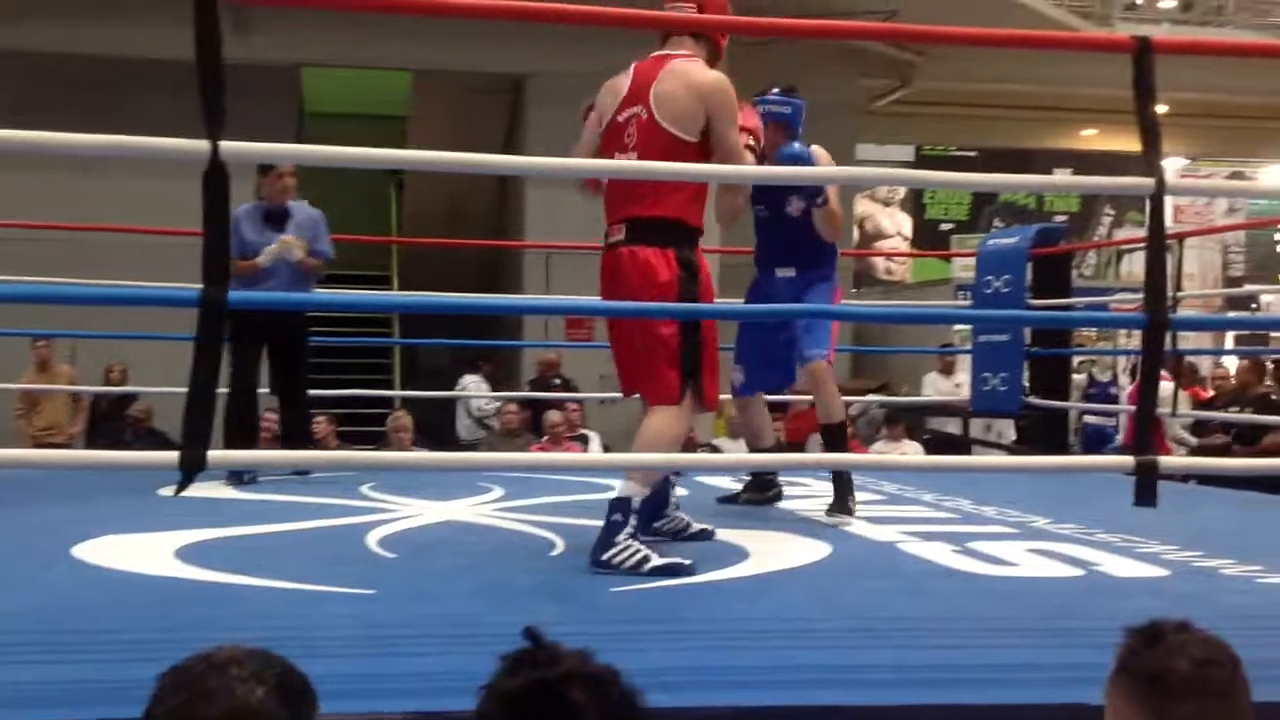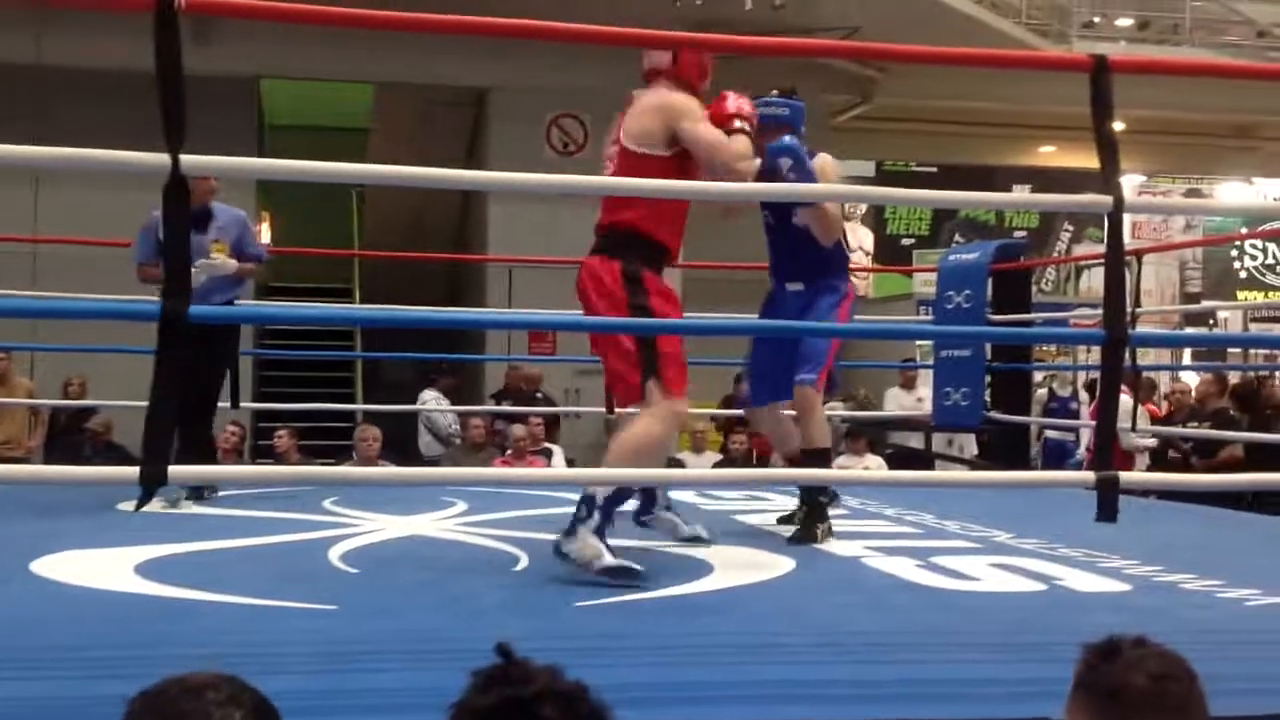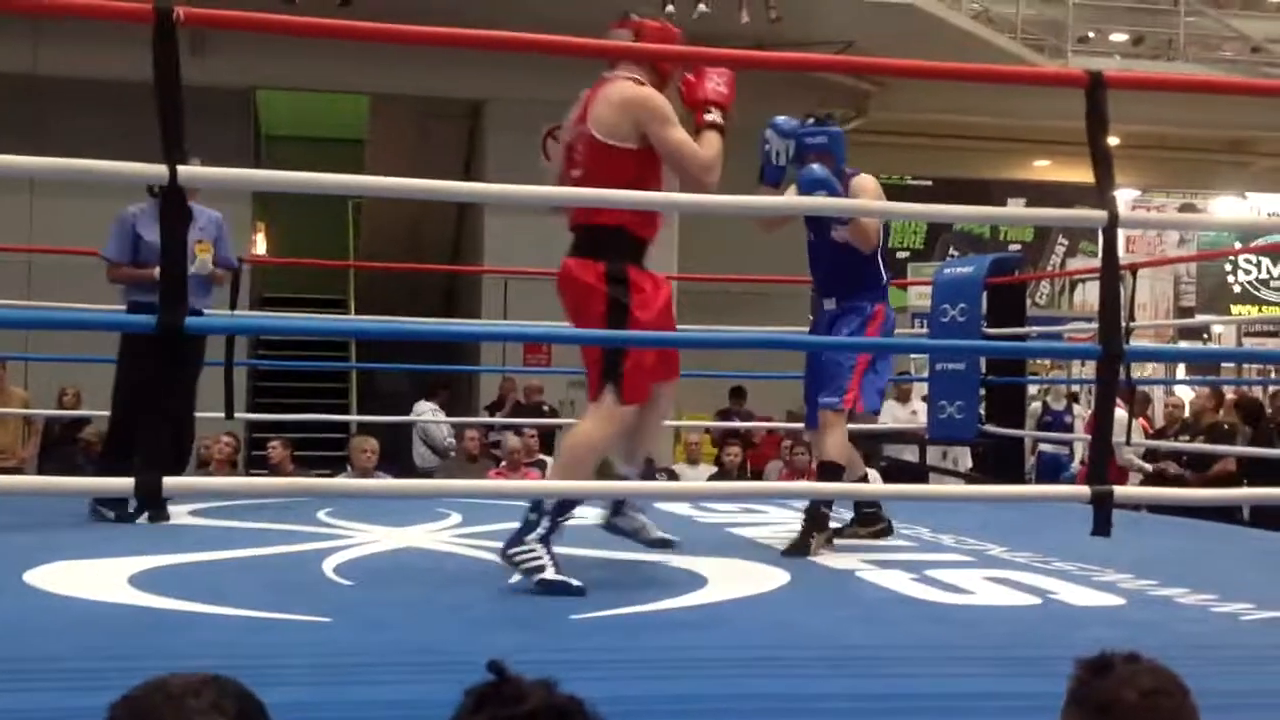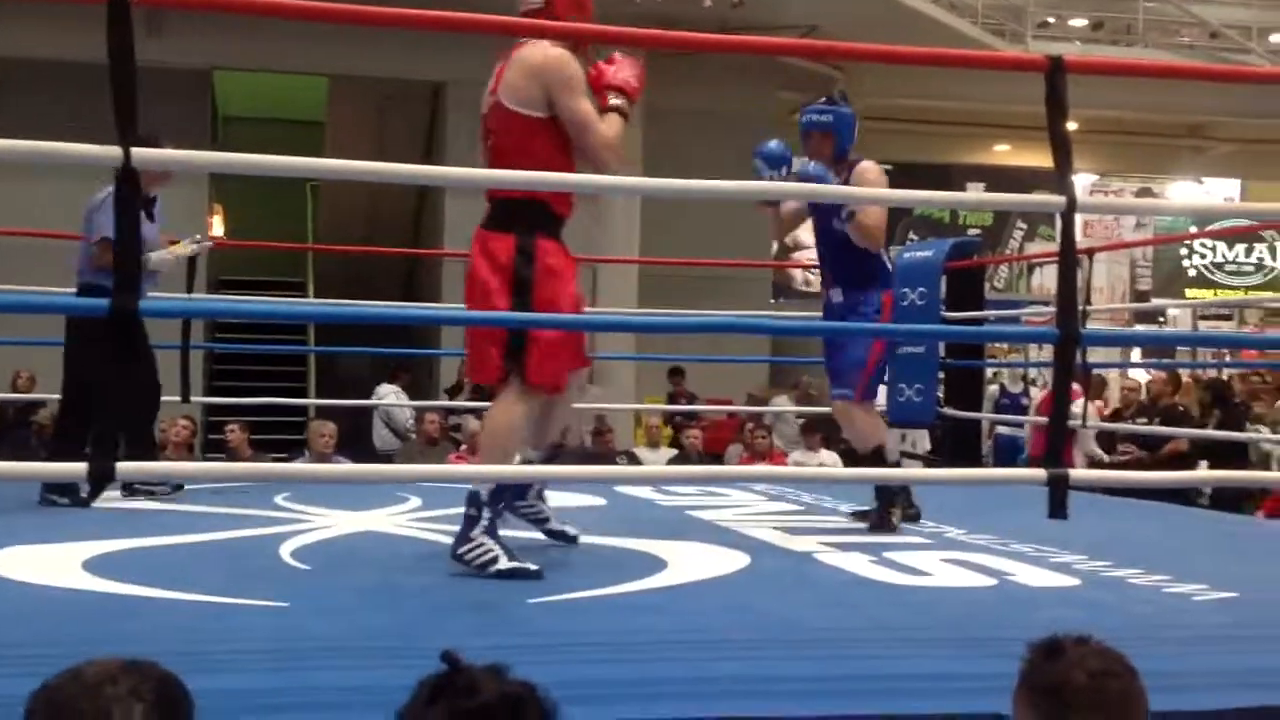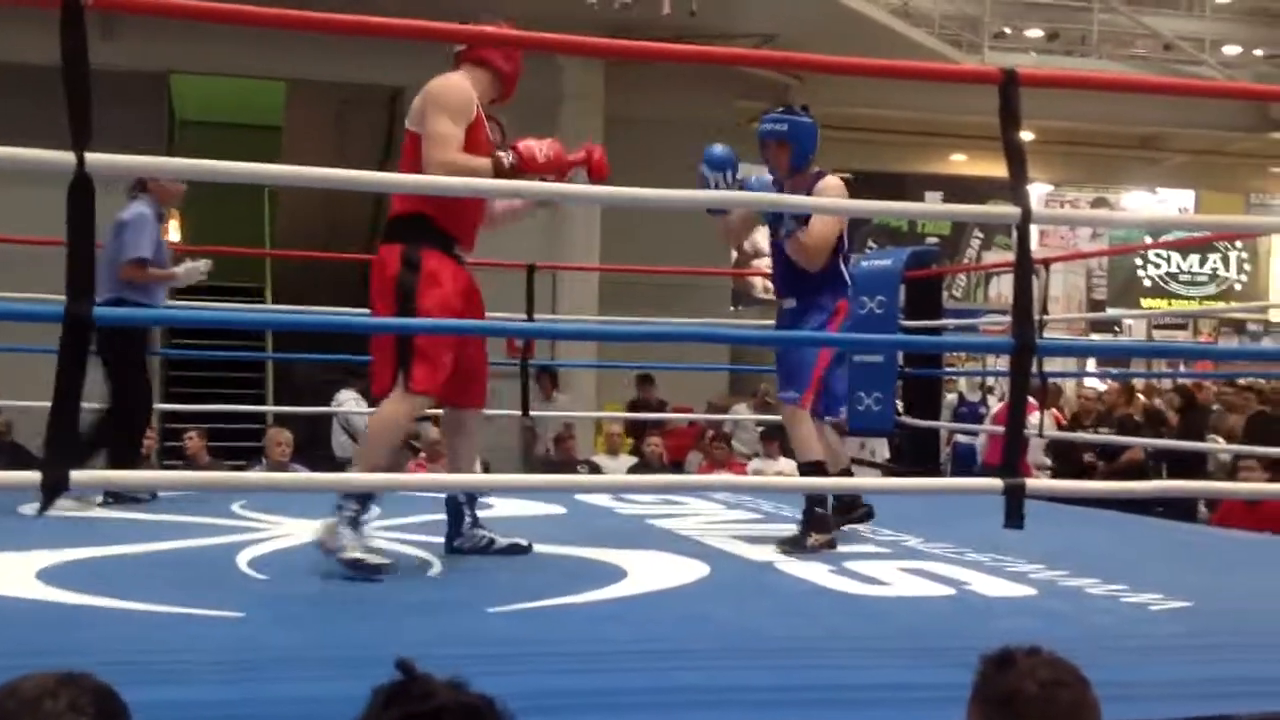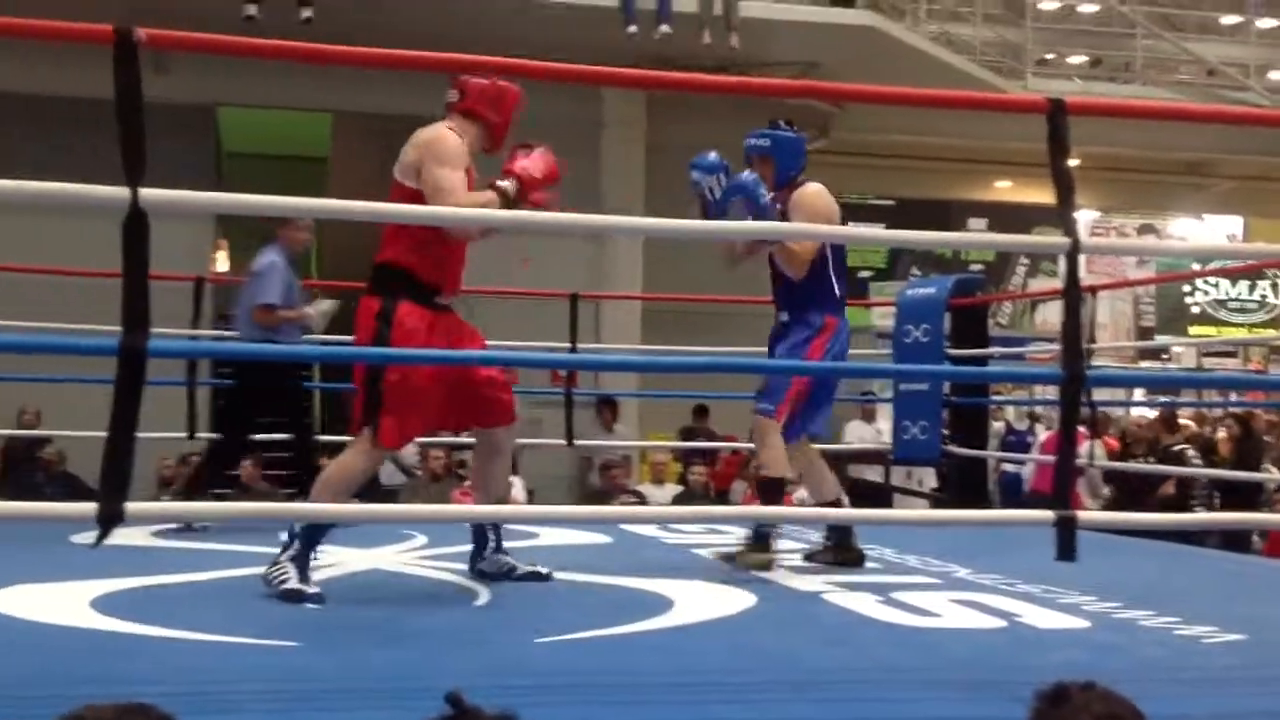
dt=0.4s
person 1, frame 1
left shoulder: (619, 83)
right shoulder: (707, 82)
right elbow: (734, 188)
right wrist: (748, 138)
left hip: (621, 251)
right hip: (666, 255)
left knee: (665, 391)
right knee: (680, 397)
left ankle: (655, 507)
right ankle: (618, 533)
person 1, frame 2
left shoulder: (624, 113)
right shoulder: (675, 107)
right elbow: (740, 169)
right wrist: (739, 121)
left hip: (620, 270)
right hip: (629, 274)
left knee: (662, 393)
right knee: (664, 406)
left ankle: (652, 503)
right ankle: (584, 526)
person 1, frame 3
left shoulder: (587, 103)
right shoulder: (639, 97)
left elbow: (556, 192)
right elbow: (704, 177)
right wrist: (713, 111)
left hip: (604, 264)
right hip: (612, 269)
left knee: (657, 386)
right knee: (617, 405)
left ankle: (624, 505)
right ankle: (533, 535)
person 1, frame 4
left shoulder: (510, 67)
right shoulder: (554, 61)
right elbow: (605, 157)
right wrist: (619, 97)
left hip: (520, 236)
right hip: (526, 240)
left knee: (565, 372)
right knee: (523, 384)
left ankle: (525, 488)
right ankle: (476, 527)
person 1, frame 5
left shoulder: (472, 115)
right shoulder: (452, 89)
left elbow: (486, 207)
right elbow: (438, 172)
left wrist: (554, 176)
right wrist: (513, 162)
left hip: (446, 265)
right hip: (418, 259)
left knee: (467, 396)
right knee: (413, 390)
left ankle: (461, 524)
right ankle: (348, 520)
person 1, frame 6
left shoulder: (454, 155)
right shoulder: (440, 140)
left elbow: (454, 233)
right elbow: (457, 216)
left wrist: (517, 202)
right wrist: (514, 184)
left hip: (437, 314)
right hip: (401, 310)
left knee: (498, 419)
right knee: (376, 442)
left ankle: (488, 549)
right ankle: (292, 556)
person 2, frame 1
left shoulder: (816, 158)
left elbow: (832, 233)
left wrist: (816, 190)
left hip: (814, 281)
right hip: (768, 285)
left knee: (817, 367)
right knee: (745, 389)
left ankle: (842, 482)
right ankle: (765, 481)
person 2, frame 2
left shoulder: (821, 166)
right shoulder: (758, 170)
left elbow: (829, 237)
left wrist: (805, 186)
left hip: (825, 293)
right hip: (784, 294)
left knee: (806, 391)
right knee: (760, 403)
left ankle: (818, 513)
right ankle: (815, 491)
person 2, frame 3
left shoulder: (862, 185)
right shoulder: (805, 188)
left elbow: (868, 240)
right elbow: (766, 222)
left wrist: (834, 200)
right wrist: (772, 170)
left hip: (864, 314)
right hip: (827, 314)
left knee: (831, 413)
right knee: (822, 426)
left ankle: (817, 523)
right ankle: (871, 515)
person 2, frame 4
left shoulder: (865, 173)
right shoulder: (817, 176)
left elbow: (873, 239)
right elbow: (779, 230)
left wrist: (839, 205)
left hip: (871, 301)
right hip: (839, 301)
left knee: (847, 404)
right knee: (853, 405)
left ankle: (889, 495)
right ankle: (898, 498)
person 2, frame 5
left shoulder: (828, 188)
right shoulder: (771, 187)
left elbow: (813, 258)
right elbow: (732, 237)
left wrist: (781, 221)
left hip: (826, 311)
right hip: (793, 312)
left knee: (796, 408)
right knee: (813, 412)
left ankle: (817, 522)
right ankle: (851, 500)
person 2, frame 6
left shoulder: (810, 196)
right shoulder: (778, 202)
left elbow: (797, 266)
right elbow: (733, 258)
left wrist: (765, 218)
right wrist: (715, 207)
left hip: (817, 327)
right hip: (795, 327)
left knee: (767, 422)
right knee: (792, 439)
left ankle: (762, 539)
right ankle: (842, 542)
person 3, frame 1
left shoulder: (311, 217)
right shoulder: (242, 217)
left elbow: (318, 268)
right elbow: (234, 268)
left wrist: (298, 257)
right wrist: (263, 260)
left hip: (291, 313)
right hip: (248, 312)
left knee: (292, 387)
right knee: (242, 387)
left ankle: (298, 454)
person 3, frame 2
left shoulder: (235, 219)
right shoulder: (159, 221)
left elbow: (254, 268)
right elbow: (144, 272)
left wrist: (230, 267)
left hip: (220, 319)
right hip: (179, 319)
left knee: (203, 396)
right knee: (184, 398)
person 3, frame 3
left shoulder: (212, 220)
right shoulder: (134, 217)
left elbow: (223, 276)
right elbow: (114, 272)
left wrist: (207, 269)
right wrist: (157, 273)
left knee: (178, 412)
right knee: (131, 408)
left ankle: (155, 497)
right ankle: (109, 495)
person 3, frame 4
left shoulder: (151, 205)
right shoulder: (114, 198)
right elbow: (104, 256)
left wrist: (178, 253)
right wrist: (150, 260)
left knee: (144, 389)
right knee: (85, 395)
right ankle: (58, 483)
person 3, frame 5
left shoulder: (147, 215)
right shoulder: (140, 215)
right elbow: (131, 271)
left wrist: (181, 273)
right wrist: (176, 274)
left knee: (136, 405)
right knee: (131, 404)
person 3, frame 6
left shoulder: (276, 262)
right shoulder: (274, 264)
right elbow: (264, 316)
left wrist: (308, 316)
right wrist: (306, 315)
left hip: (257, 356)
right hip: (273, 358)
left knee: (235, 435)
right knee: (301, 430)
